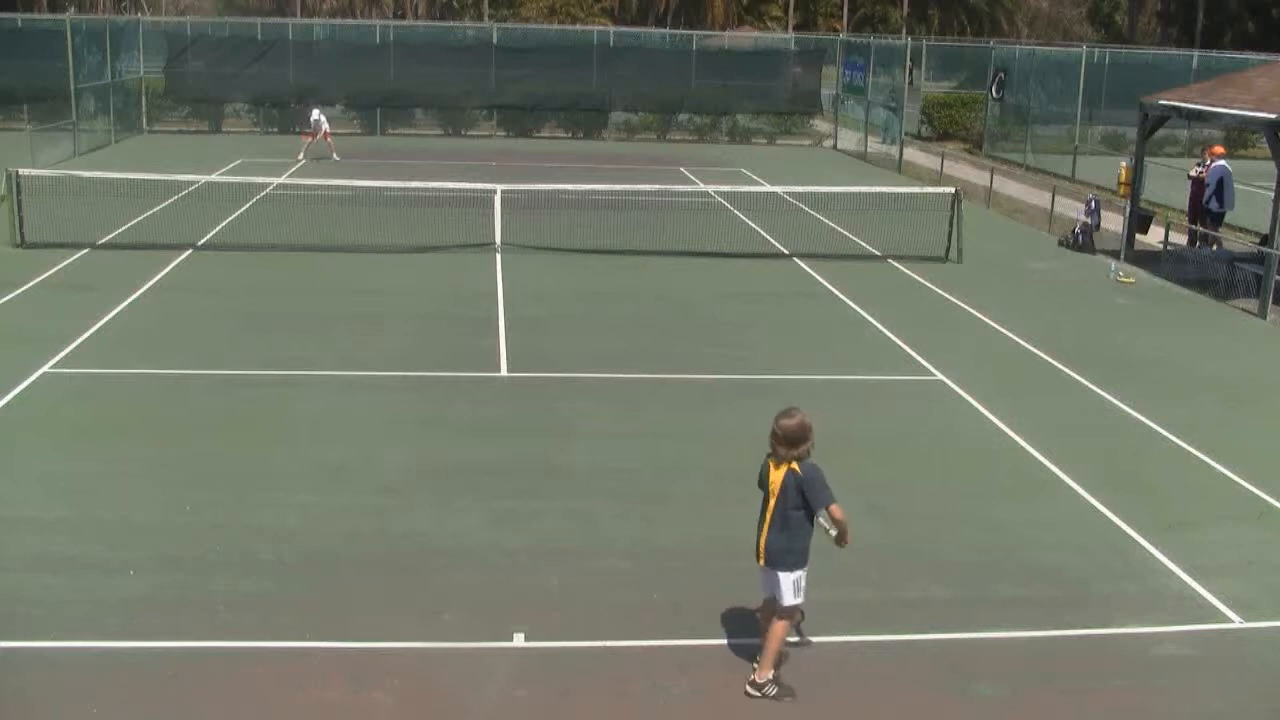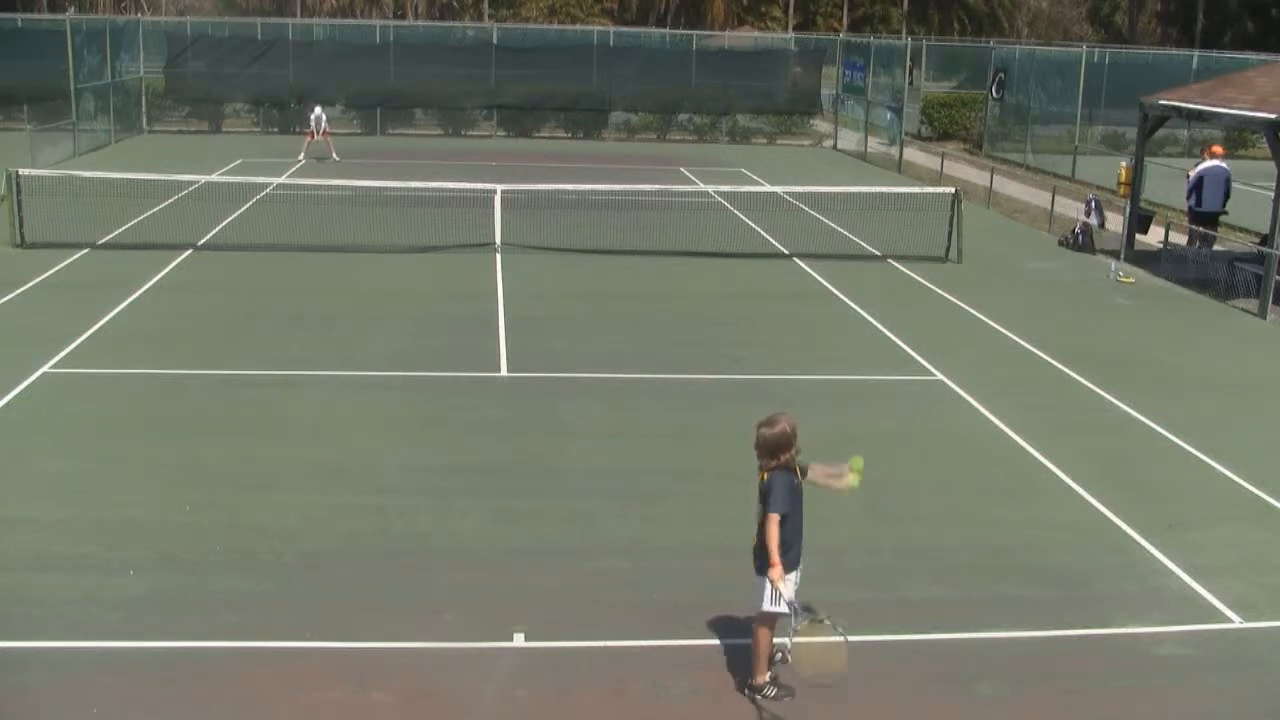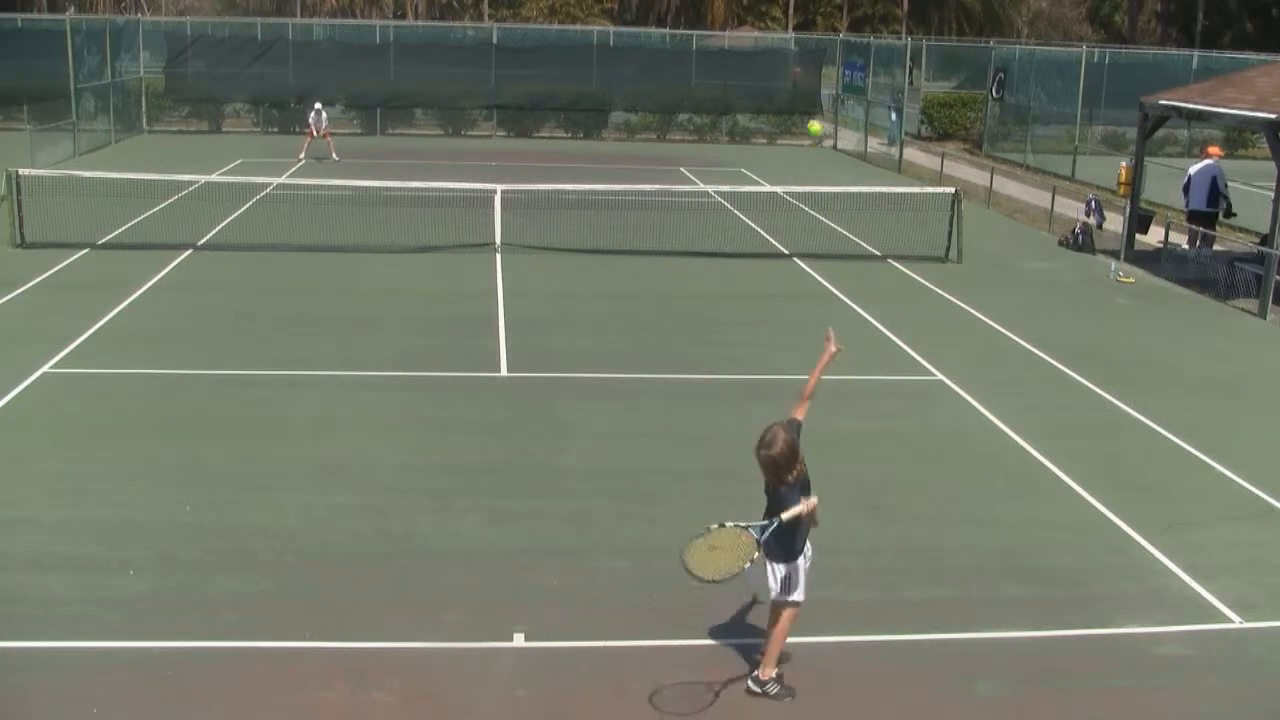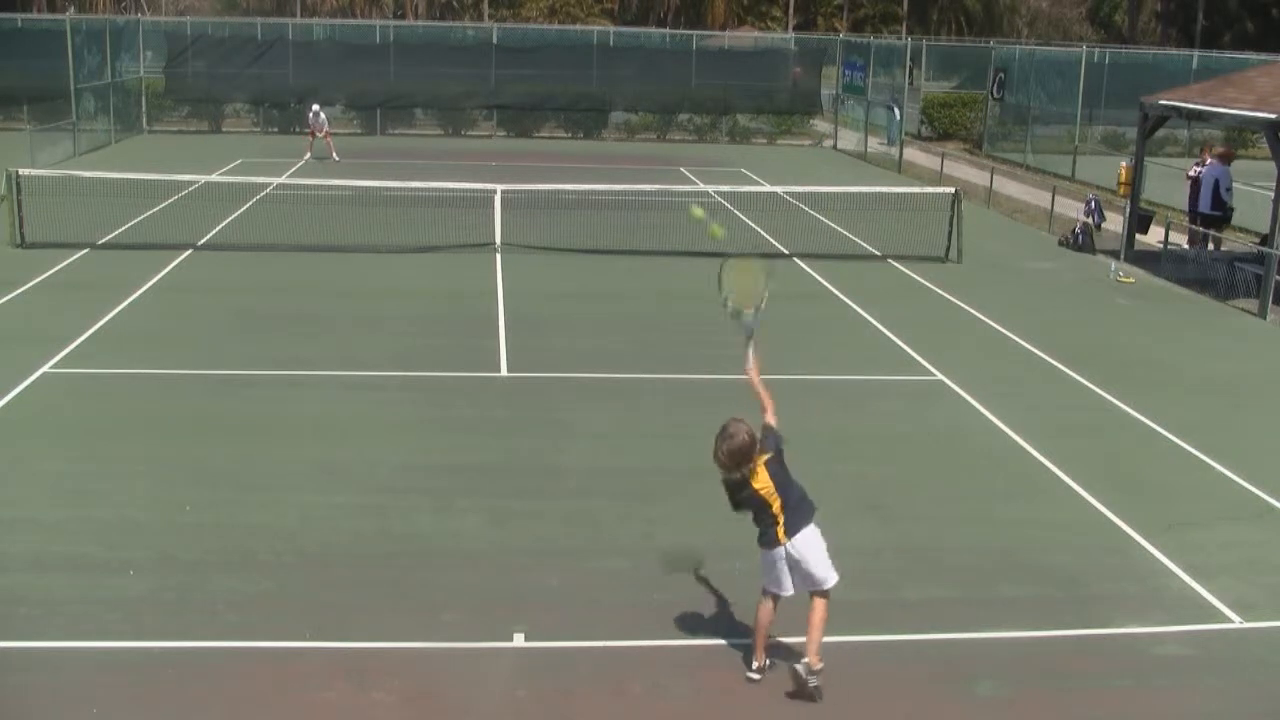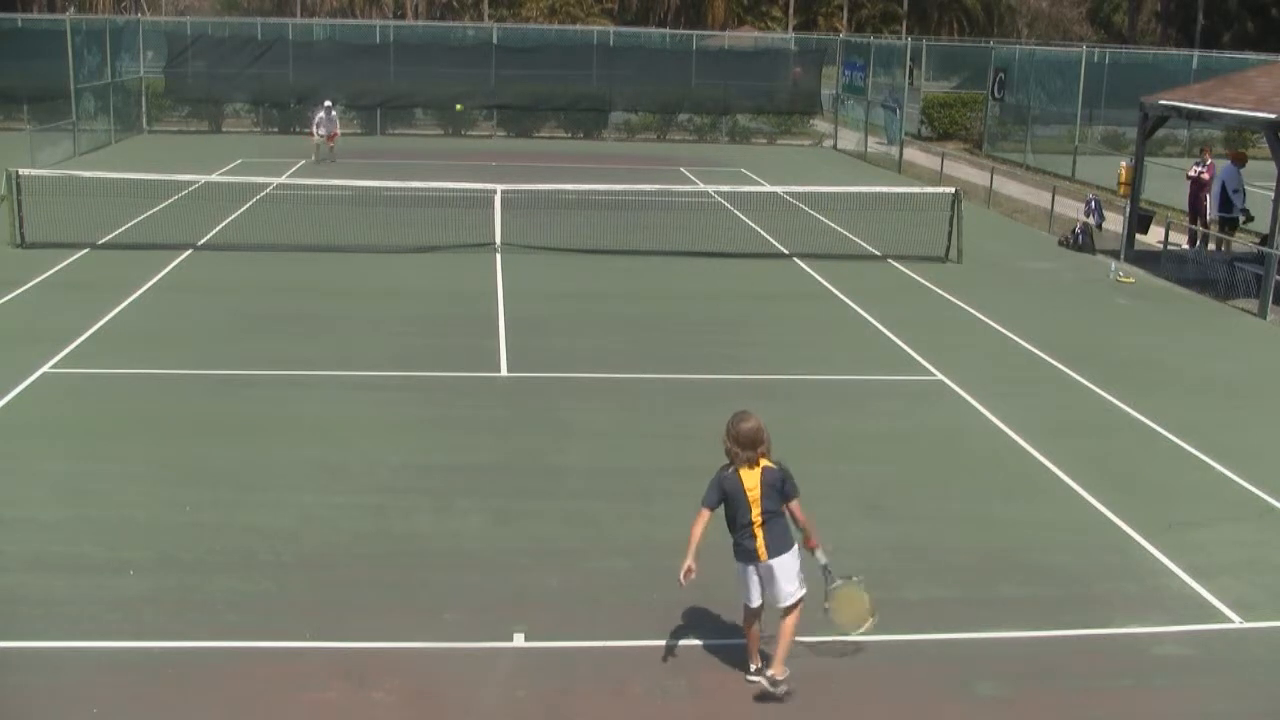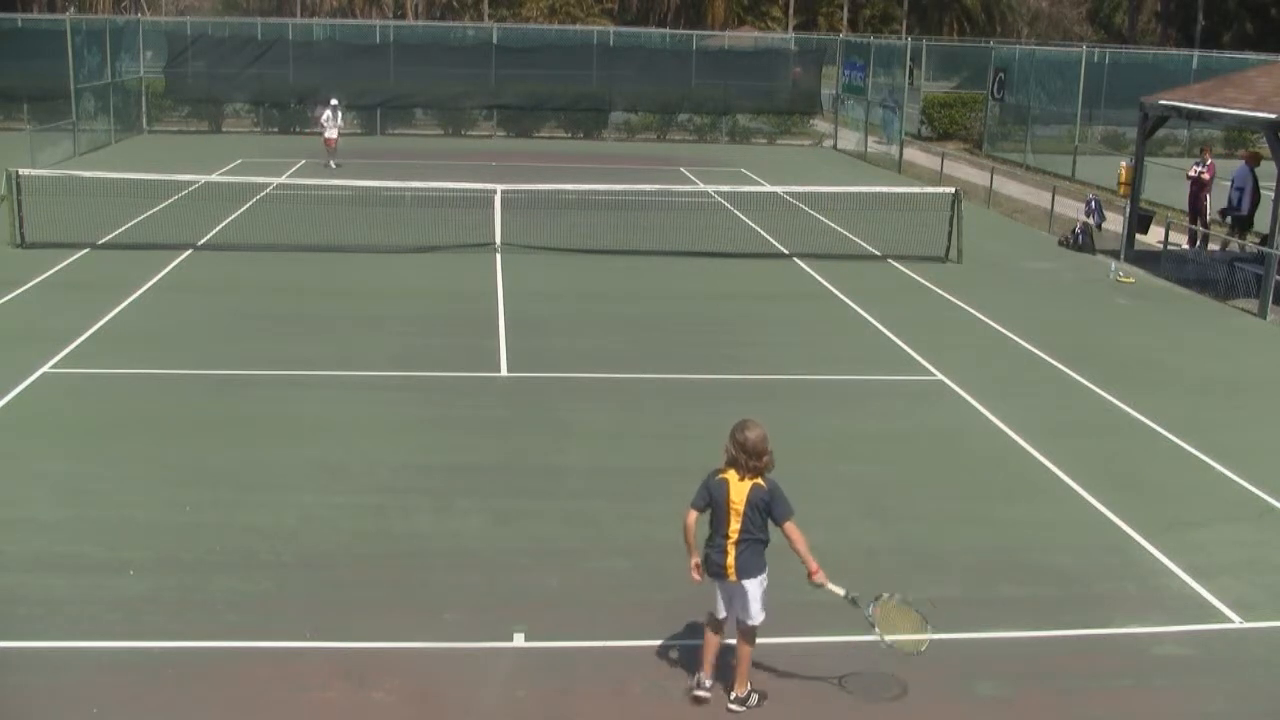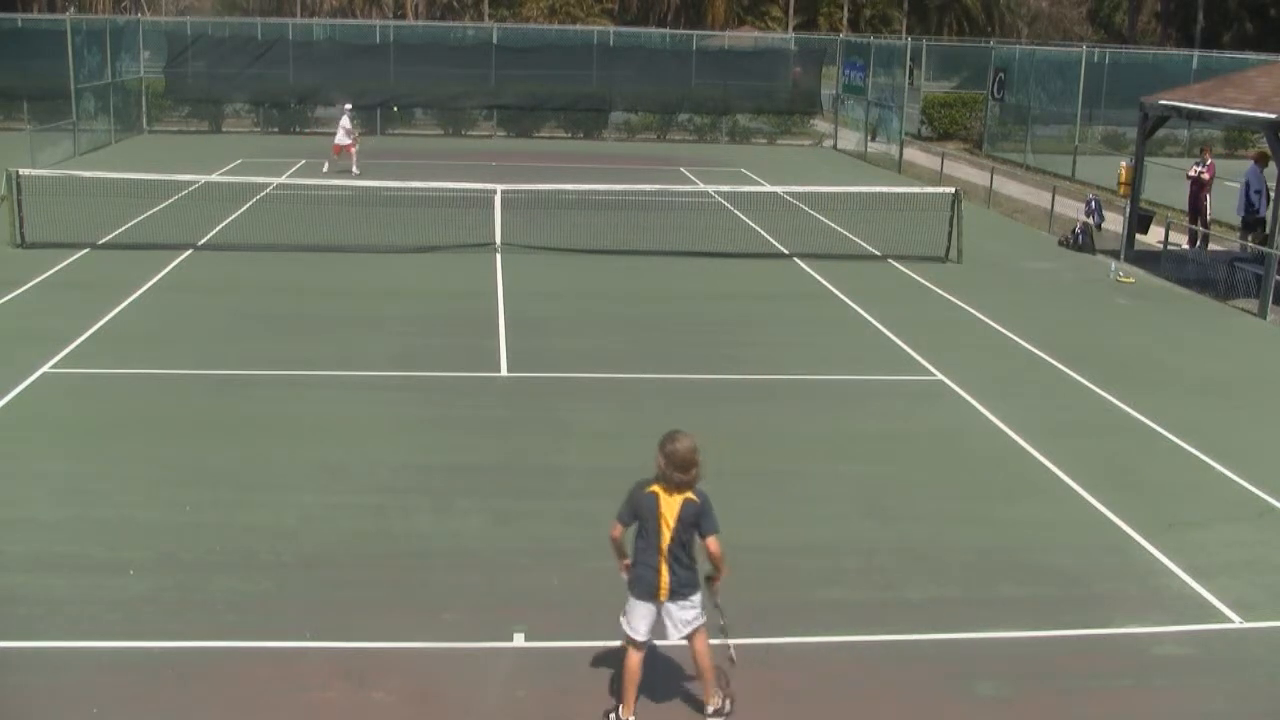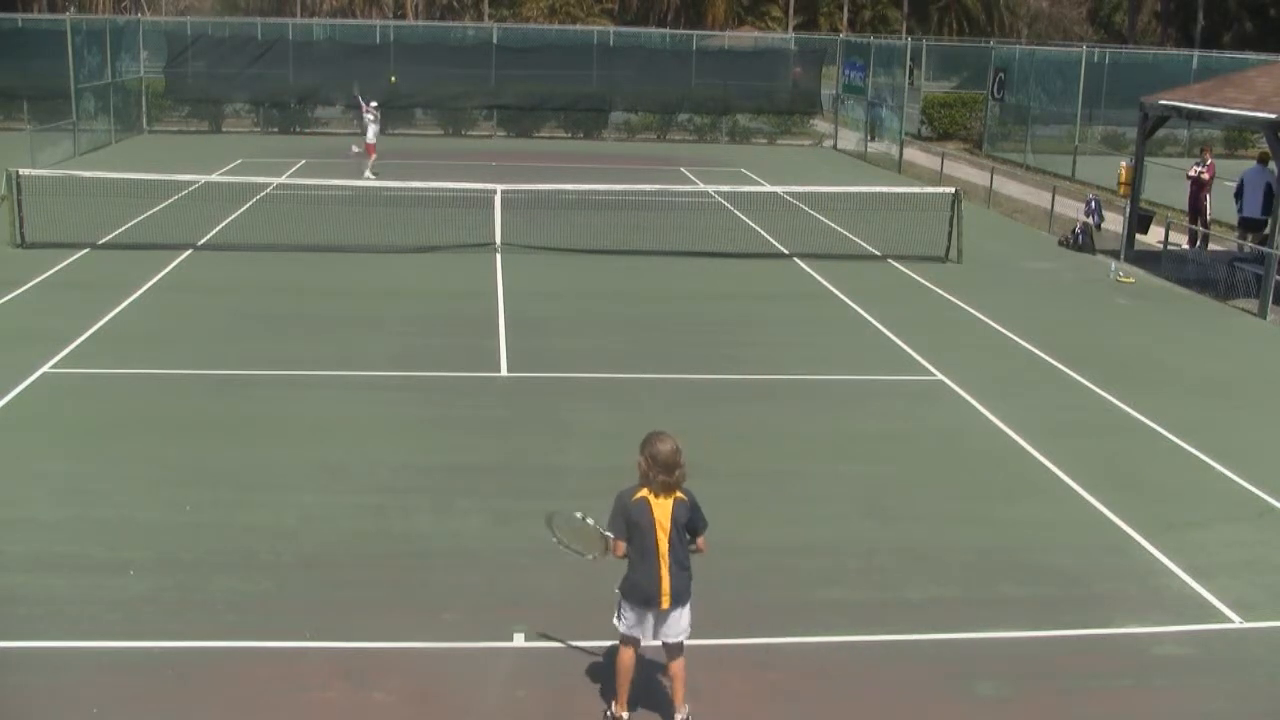
dt=0.5s
person 1, frame 1
left shoulder: (770, 463)
right shoulder: (808, 472)
right elbow: (835, 513)
right wrist: (844, 534)
left hip: (767, 548)
right hip: (790, 555)
left knee: (771, 604)
right knee: (785, 613)
left ankle: (764, 655)
right ankle: (761, 677)
person 1, frame 2
left shoulder: (782, 469)
right shoulder: (778, 479)
left elbow: (807, 471)
right elbow: (772, 522)
left wrist: (836, 474)
right wrist: (774, 564)
left hip: (781, 557)
right hip: (776, 560)
left knee: (770, 613)
right knee: (767, 617)
left ankle: (766, 654)
right ankle: (759, 681)
person 1, frame 3
left shoulder: (785, 441)
right shoulder: (786, 488)
left elbow: (805, 398)
right elbow: (806, 519)
left wrist: (826, 358)
right wrist: (808, 509)
left hip: (787, 543)
right hip: (784, 551)
left knee: (784, 602)
right knee: (787, 606)
left ankle: (770, 649)
right ankle: (763, 674)
person 1, frame 4
left shoulder: (733, 482)
right shoulder: (769, 456)
right elbow: (770, 412)
right wrist: (755, 379)
left hip: (771, 541)
right hip: (801, 533)
left knee: (770, 595)
right knee: (820, 593)
left ankle: (757, 661)
right ankle: (811, 662)
person 1, frame 5
left shoulder: (724, 476)
right shoulder: (777, 471)
left elbow: (702, 517)
right elbow: (794, 510)
left wrist: (689, 557)
right wrist: (809, 536)
left hip: (745, 554)
right hip: (780, 550)
left knee: (752, 609)
right knee: (792, 606)
left ankle: (755, 665)
right ankle: (777, 671)
person 1, frame 6
left shoulder: (714, 480)
right shoulder: (768, 488)
left elbow: (690, 519)
right elbow: (790, 530)
left wrist: (693, 555)
right wrist: (812, 566)
left hip: (717, 564)
right hip: (749, 569)
left knee: (716, 619)
right knee: (747, 628)
left ankle: (704, 679)
right ankle: (740, 692)
person 1, frame 7
left shoulder: (641, 492)
right shoulder: (698, 500)
left elbow: (616, 534)
right elbow: (714, 550)
left wrist: (623, 558)
right wrist: (718, 574)
left hip: (643, 585)
right hip: (682, 587)
left knee: (635, 647)
right knee: (697, 636)
person 1, frame 8
left shoulder: (627, 499)
right shoulder: (686, 500)
left elbow: (619, 551)
right elbow: (700, 545)
left hip: (638, 589)
right hip: (676, 589)
left knee: (628, 643)
right knee: (674, 649)
